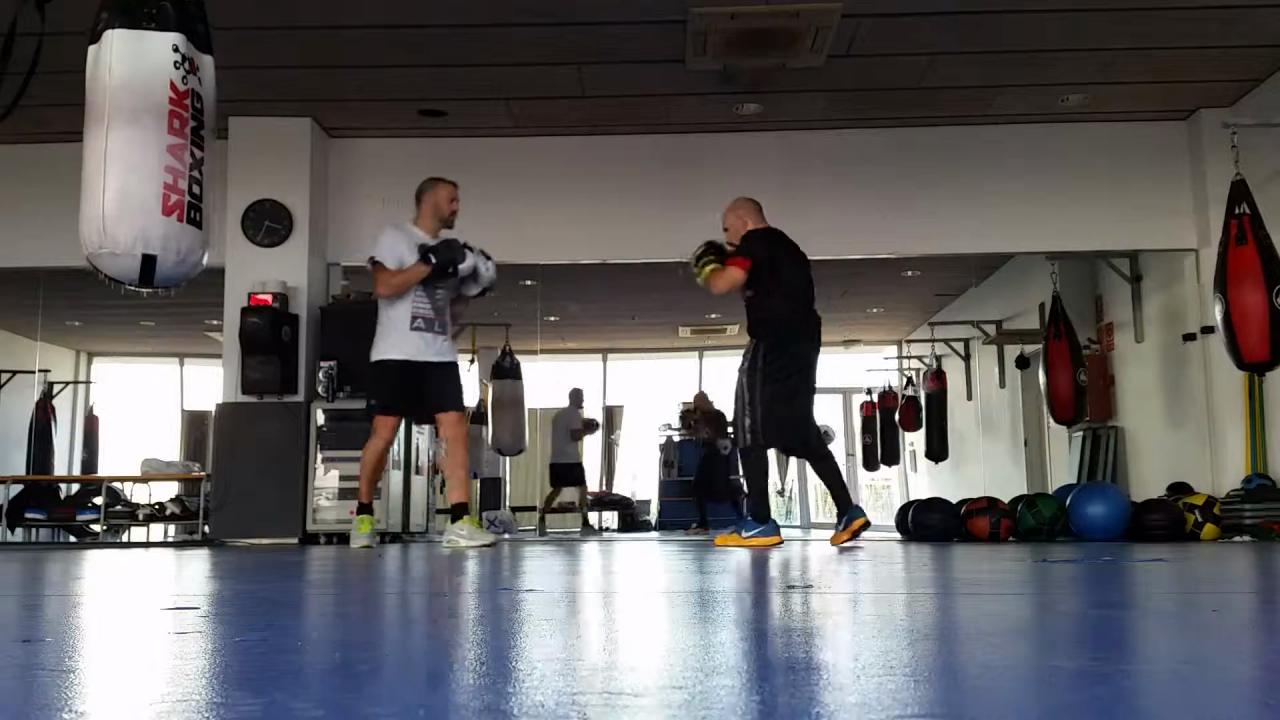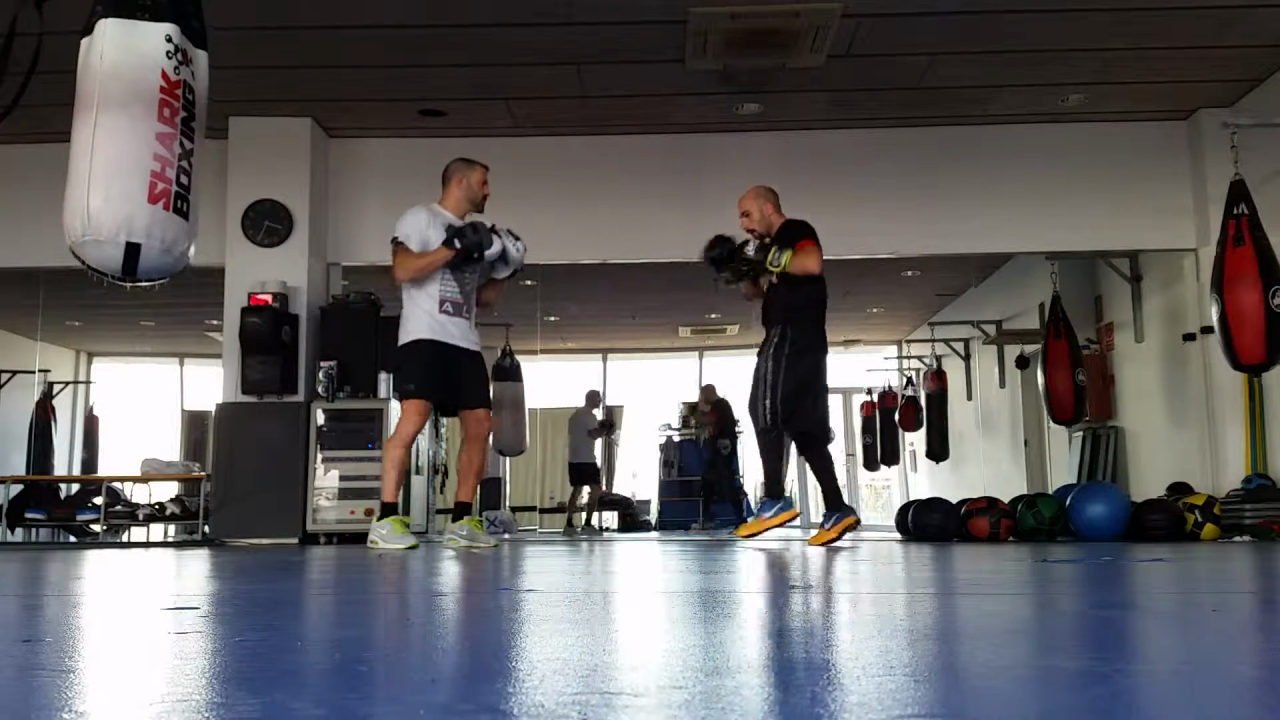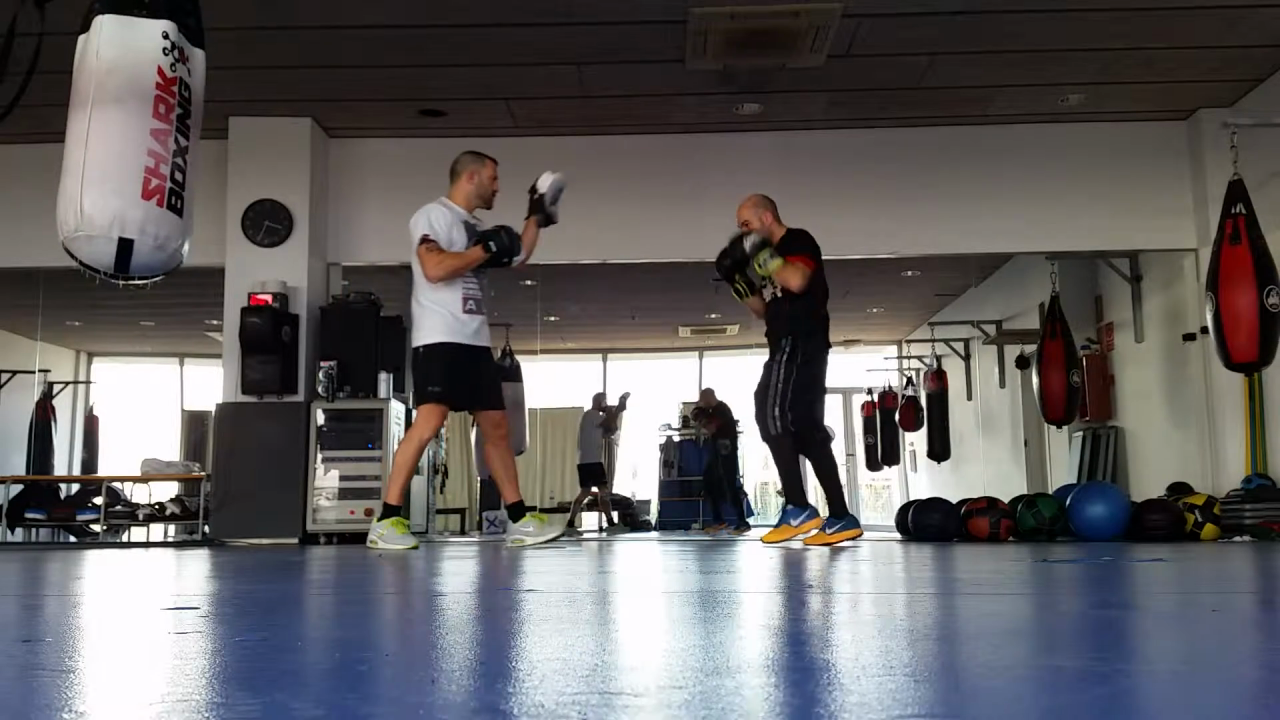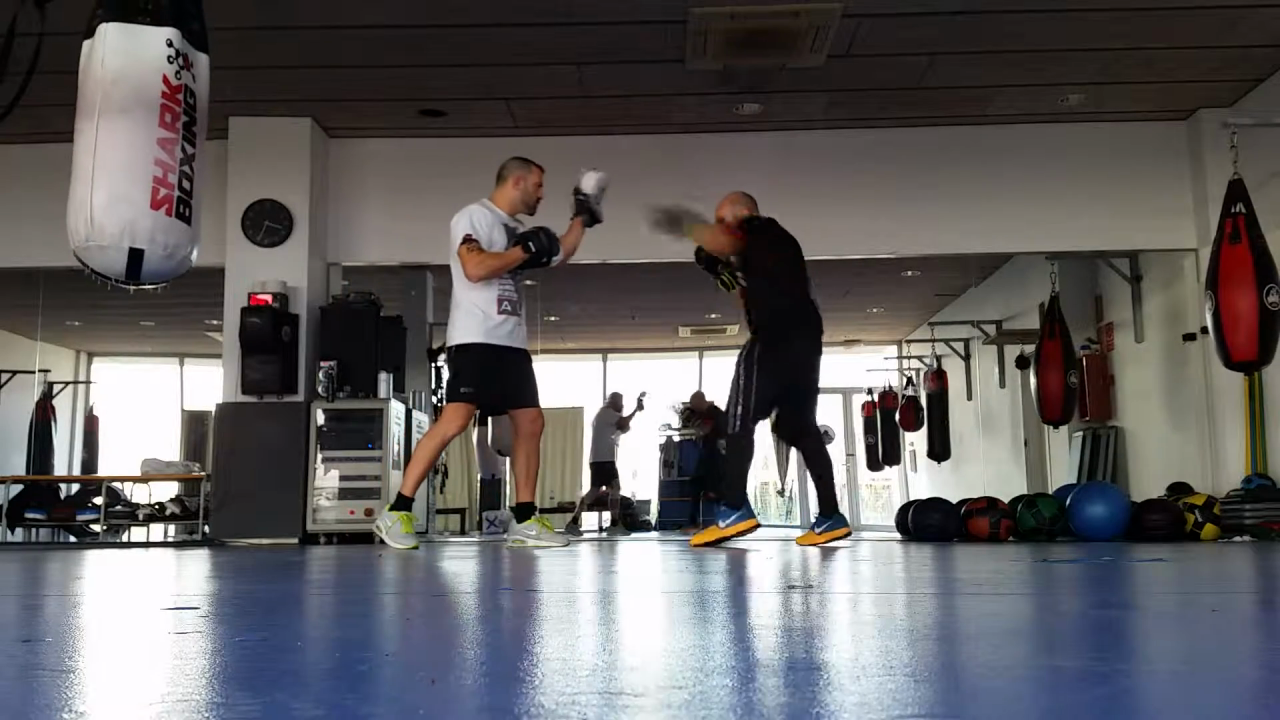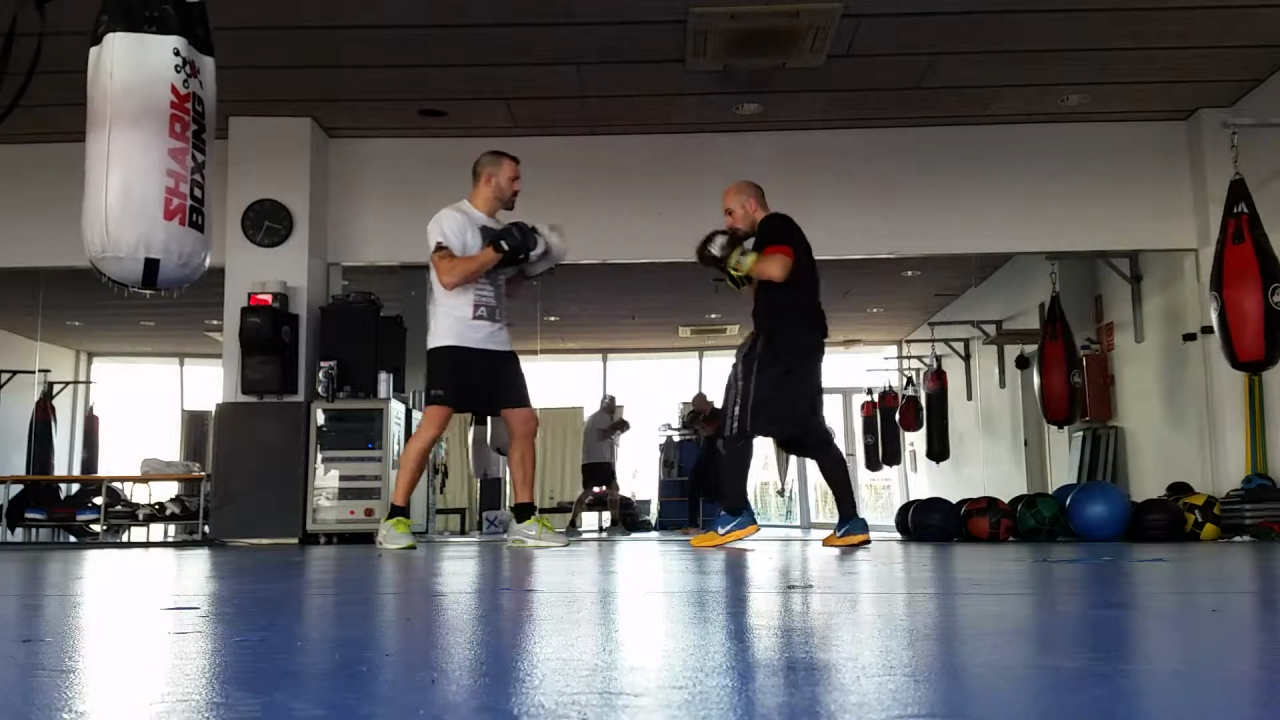
dt=0.4s
person 1, frame 1
left shoulder: (446, 250)
right shoulder: (394, 239)
right elbow: (383, 287)
right wrist: (431, 262)
left hip: (440, 358)
right hip: (396, 356)
left knee: (456, 431)
right knee: (383, 433)
left ankle: (460, 522)
right ankle: (364, 514)
person 1, frame 2
left shoulder: (476, 236)
right shoulder: (420, 218)
left elbow: (484, 298)
right elbow: (402, 271)
left wrist: (502, 272)
right wrist: (453, 247)
left hip: (465, 343)
right hip: (424, 338)
left knee: (479, 427)
right knee: (414, 419)
left ankle: (461, 520)
right ankle: (386, 519)
person 1, frame 3
left shoulder: (474, 226)
right shoulder: (433, 215)
left elbow: (513, 260)
right elbow: (434, 269)
left wrist: (536, 217)
right wrist: (486, 248)
left hip: (476, 342)
right hip: (440, 340)
left knee: (496, 427)
right knee: (427, 424)
left ankle: (520, 519)
right ankle: (387, 520)
person 1, frame 4
left shoulder: (514, 228)
right shoulder: (474, 216)
left elbow: (558, 255)
right elbow: (476, 268)
left wrist: (582, 217)
right wrist: (525, 249)
left hip: (511, 343)
right hip: (475, 340)
left knee: (531, 424)
right knee: (454, 421)
left ankle: (525, 520)
right ankle: (396, 511)
person 1, frame 5
left shoulder: (501, 229)
right shoulder: (451, 220)
right elbow: (450, 276)
left wrist: (527, 259)
right wrist: (498, 249)
left hip: (496, 346)
right hip: (454, 343)
left knee: (525, 424)
right knee: (433, 425)
left ankle: (523, 520)
right ankle: (395, 519)
person 2, frame 1
left shoulder: (756, 242)
right shoulder: (788, 249)
left elbow: (721, 285)
left wrist: (705, 262)
right wrist: (738, 270)
left hip: (773, 346)
right hip: (803, 346)
left knee: (750, 430)
right knee: (802, 433)
left ankle: (761, 523)
right ankle: (848, 511)
person 2, frame 2
left shoulder: (795, 231)
right shoulder: (773, 244)
left elbow: (812, 264)
right elbow: (754, 293)
left wrist: (768, 257)
left hip: (792, 335)
right hip: (797, 340)
left knee: (767, 410)
right knee: (806, 427)
left ankle: (775, 501)
right ankle: (837, 511)
person 2, frame 3
left shoulder: (797, 240)
right shoulder: (773, 255)
left elbow: (796, 281)
right elbow: (764, 310)
left wrist: (760, 254)
right wrist: (738, 281)
left hip: (800, 346)
right hip: (790, 348)
left knee: (773, 415)
right knee: (807, 432)
left ankle: (798, 508)
right ankle: (841, 518)
person 2, frame 4
left shoulder: (757, 229)
right shoulder: (779, 239)
left elbow: (717, 241)
left wrist: (681, 222)
right wrist: (723, 271)
left hip: (775, 339)
right hip: (802, 341)
left knee: (739, 422)
right knee: (801, 429)
left ankle: (735, 510)
right ankle: (830, 517)
person 2, frame 5
left shoulder: (775, 226)
right shoulder: (786, 233)
left elbow: (777, 271)
left wrist: (733, 254)
right wrist: (735, 271)
left hip: (777, 336)
right hip: (808, 337)
left knee: (738, 419)
right knee: (809, 429)
left ankle: (735, 514)
right ankle: (851, 521)
